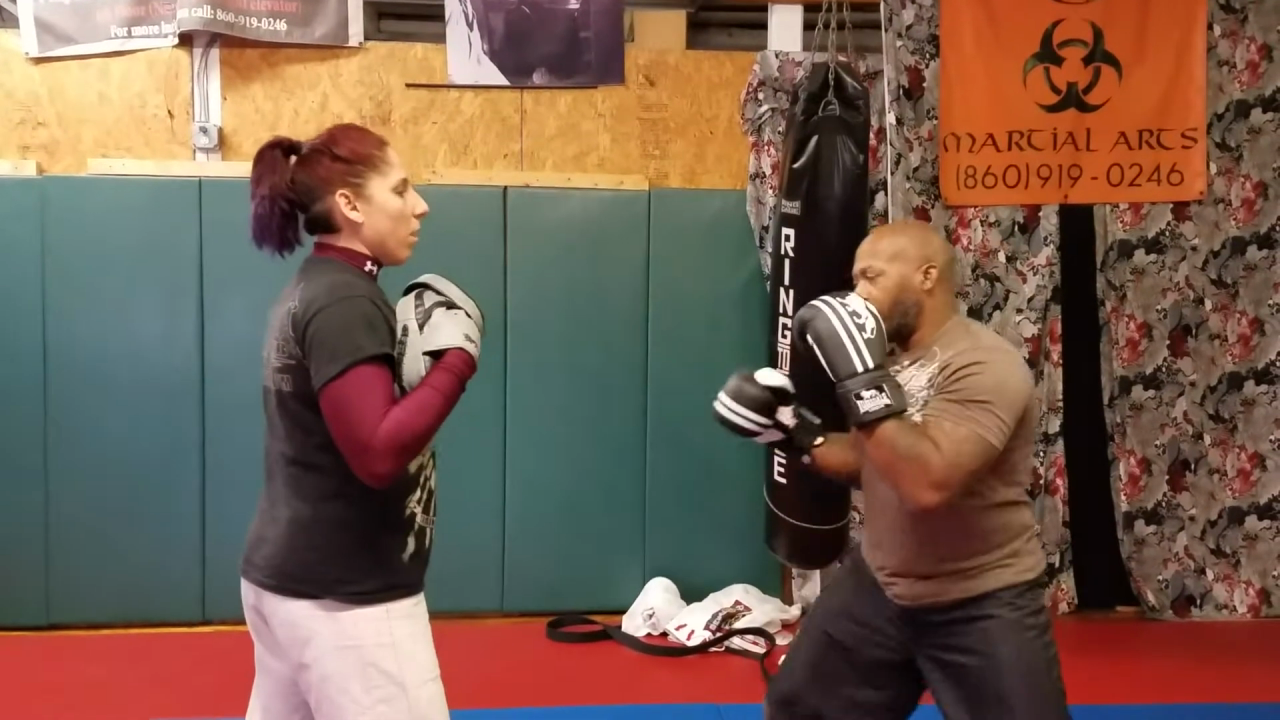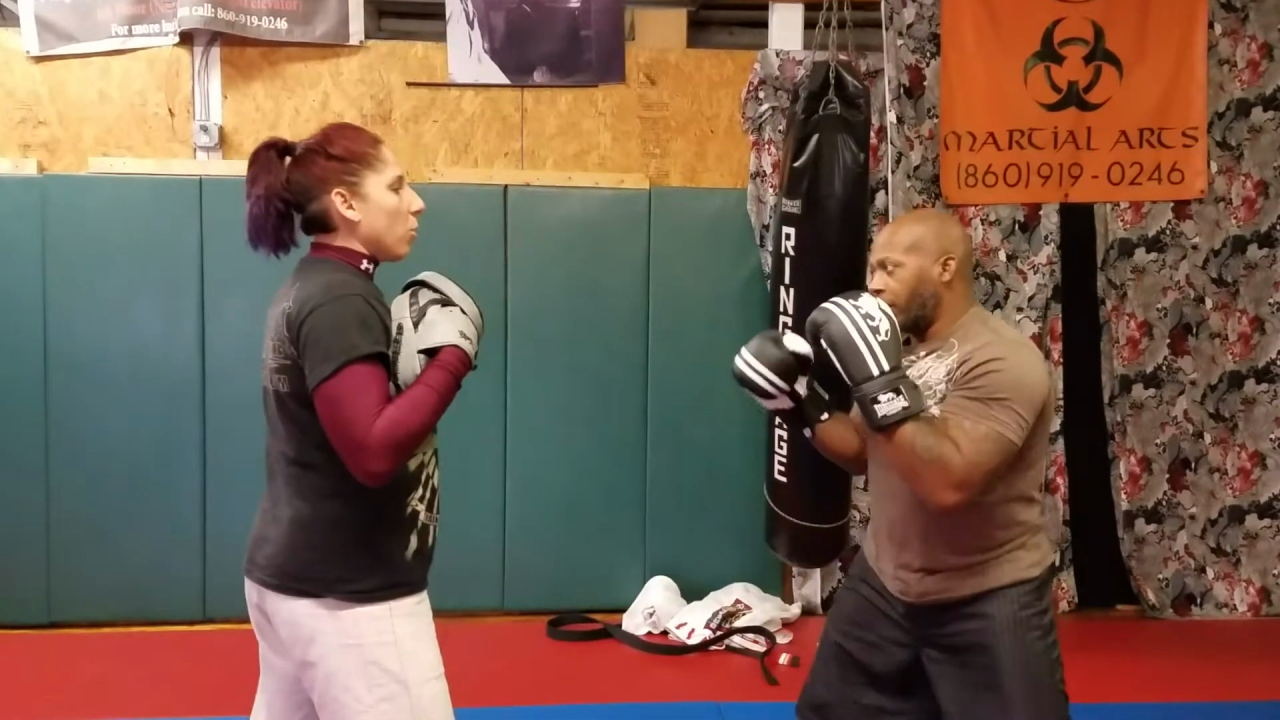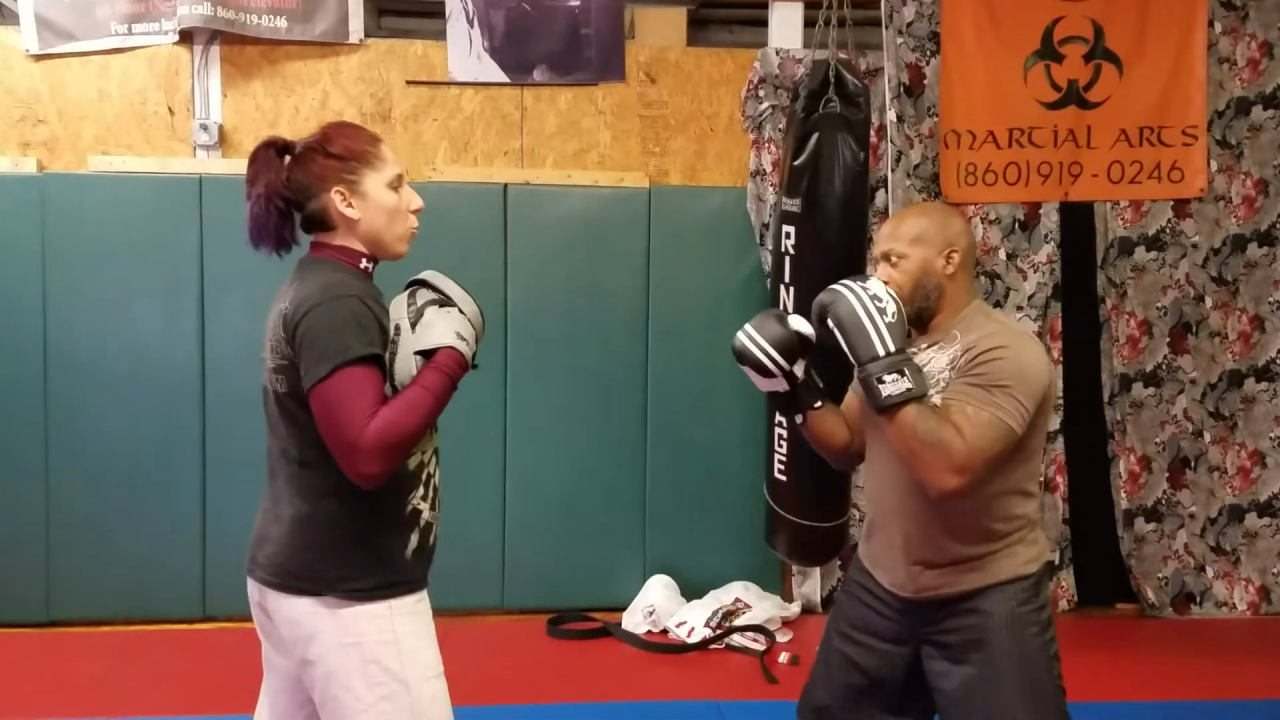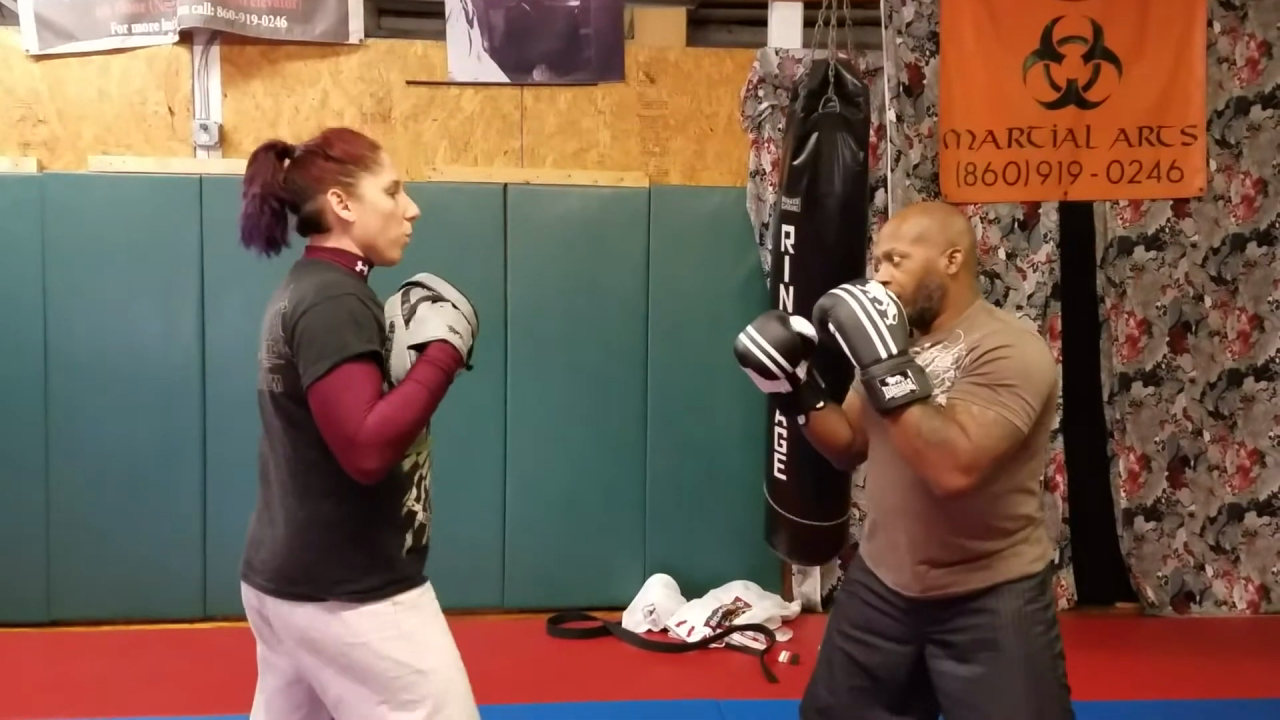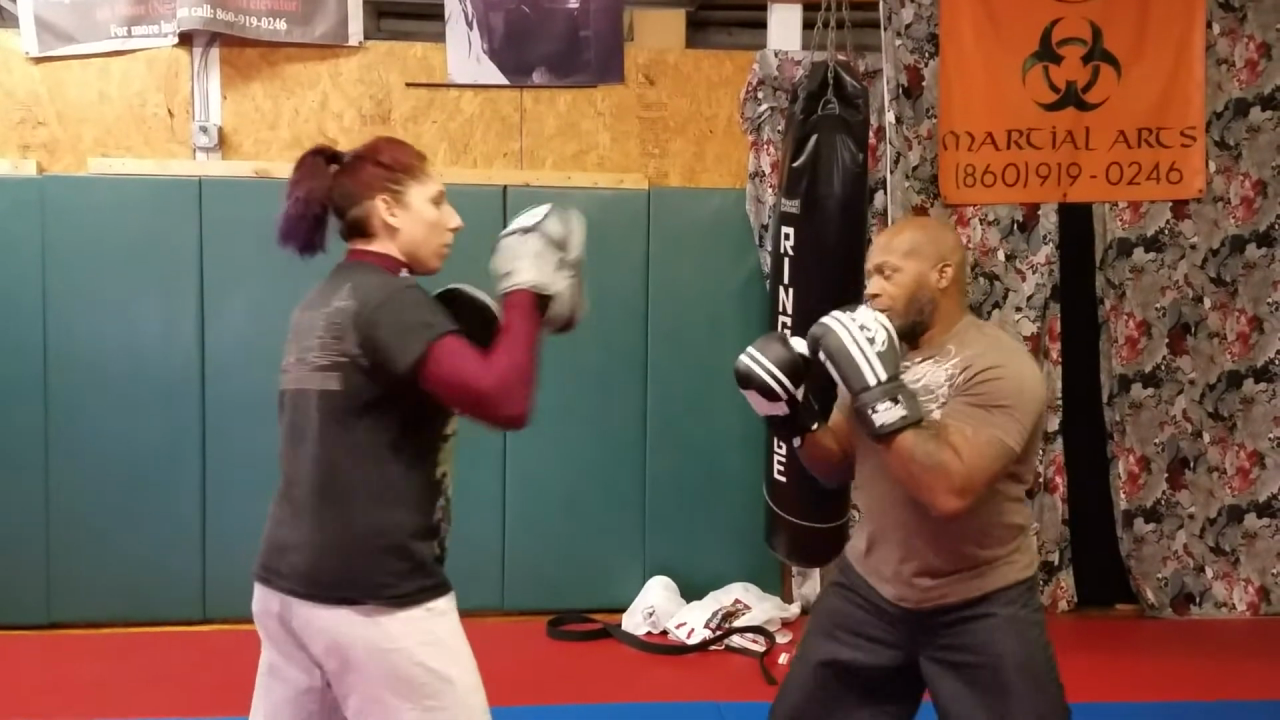
dt=0.2s
person 1, frame 1
left shoulder: (314, 290)
right shoulder: (345, 304)
right elbow: (378, 454)
left wrist: (417, 356)
right wrist: (456, 359)
right hip: (346, 595)
person 1, frame 2
left shoulder: (312, 289)
right shoulder: (340, 303)
right elbow: (374, 452)
right wrist: (452, 357)
left hip: (289, 576)
right hip: (350, 594)
person 1, frame 3
left shoulder: (315, 289)
right shoulder: (336, 303)
right elbow: (367, 454)
left wrist: (417, 355)
right wrist: (448, 357)
left hip: (293, 575)
right hip: (350, 592)
person 1, frame 4
left shoulder: (309, 291)
right shoulder: (333, 303)
right elbow: (366, 450)
left wrist: (411, 353)
right wrist: (441, 352)
left hip: (289, 579)
right hip: (352, 591)
person 1, frame 5
left shoulder: (323, 304)
right shoulder: (392, 302)
right elbow: (507, 402)
left wrist: (460, 339)
right wrist: (526, 288)
right hip: (377, 592)
person 2, frame 1
left shoulder: (986, 366)
right shoulder: (875, 357)
left elbow: (927, 485)
left wrist: (862, 381)
right wrist: (795, 430)
left hip: (986, 602)
right hip: (879, 583)
person 2, frame 2
left shoulder: (1003, 360)
right shoulder: (893, 345)
left elbow: (947, 483)
right elbow: (863, 451)
left wrist: (879, 381)
right wrist: (803, 403)
left hip: (989, 601)
right hip: (884, 584)
person 2, frame 3
left shoulder: (1004, 350)
right shoulder: (893, 336)
left elbow: (947, 469)
right elbow: (847, 446)
left wrist: (884, 366)
right wrist: (797, 388)
left hip: (986, 598)
right hip: (881, 583)
person 2, frame 4
left shoulder: (1010, 350)
right shoulder: (891, 336)
left elbow: (953, 468)
right elbow: (849, 446)
left wrist: (887, 368)
right wrist: (798, 389)
left hip: (991, 597)
right hip: (882, 582)
person 2, frame 5
left shoulder: (998, 366)
right shoulder: (879, 349)
left elbow: (951, 490)
right elbow: (836, 464)
left wrist: (880, 391)
right wrist: (793, 413)
left hip: (982, 604)
right hip: (871, 588)
